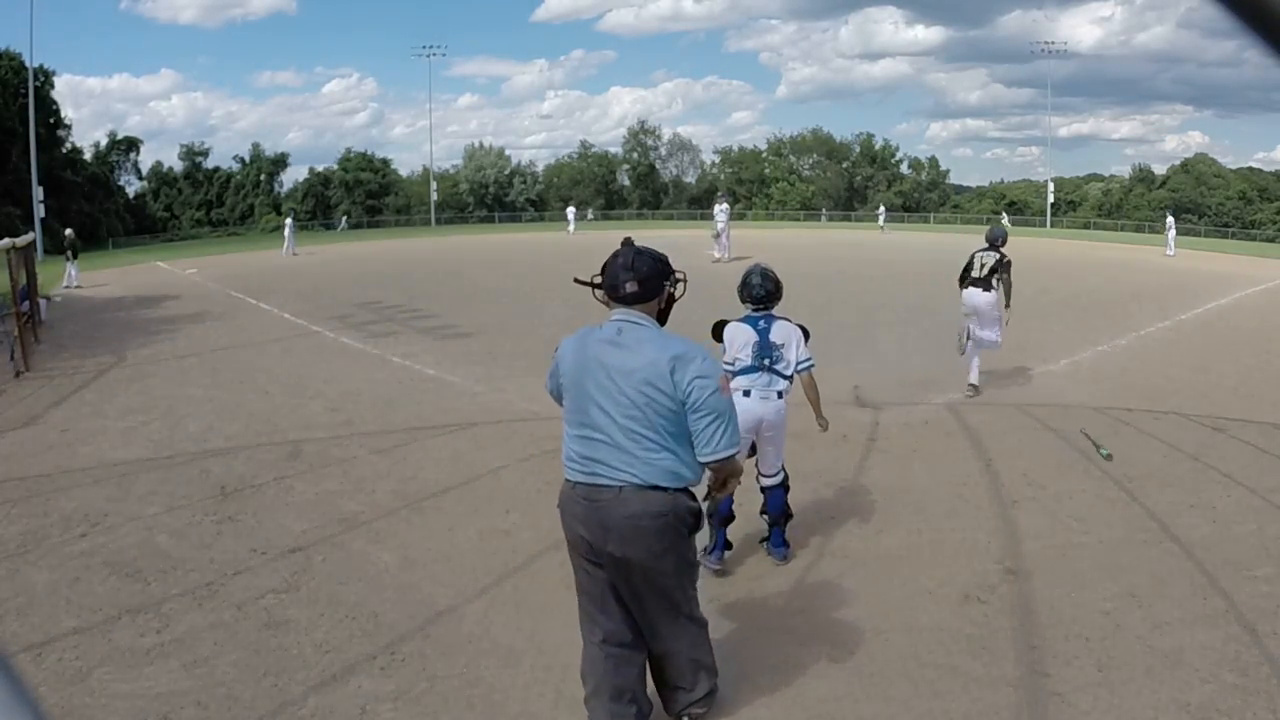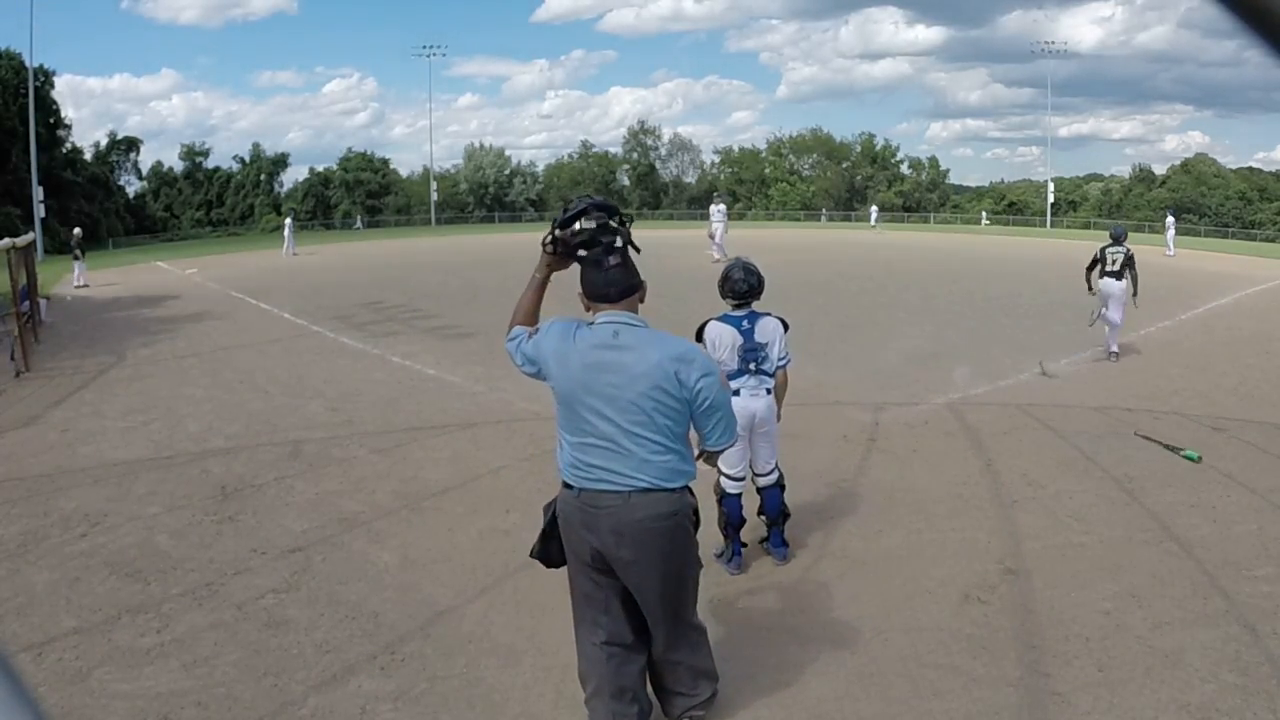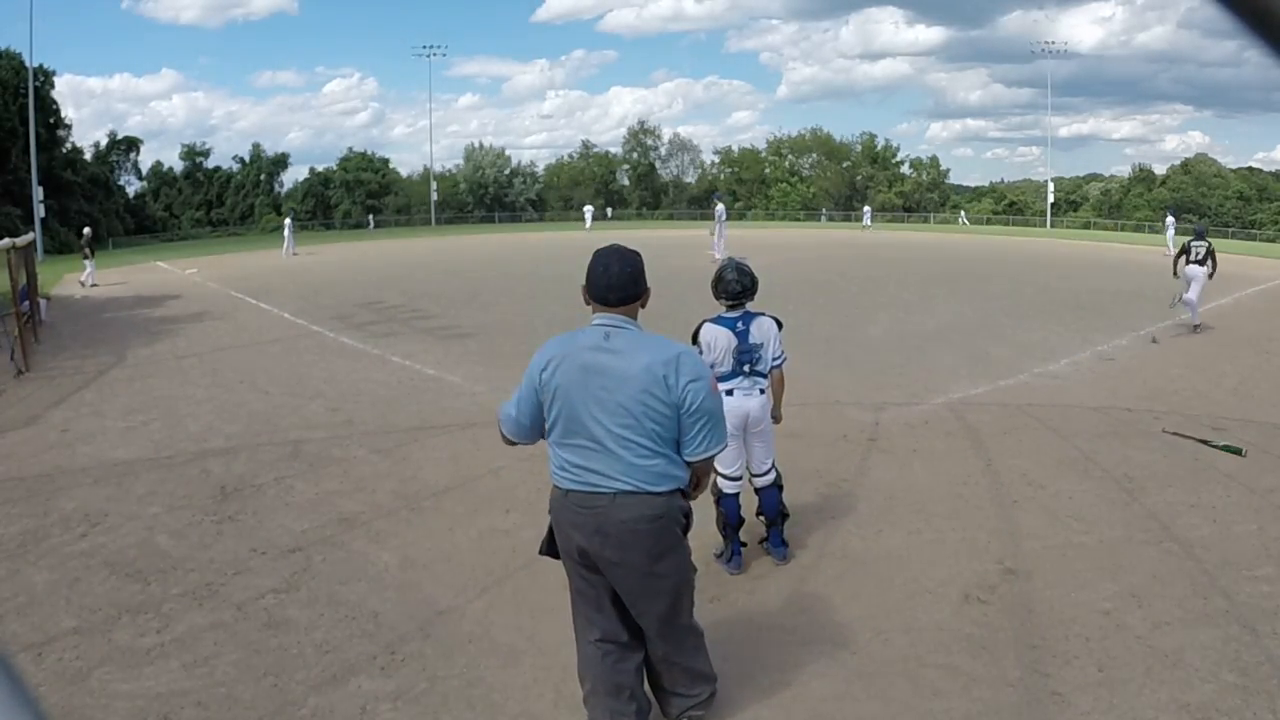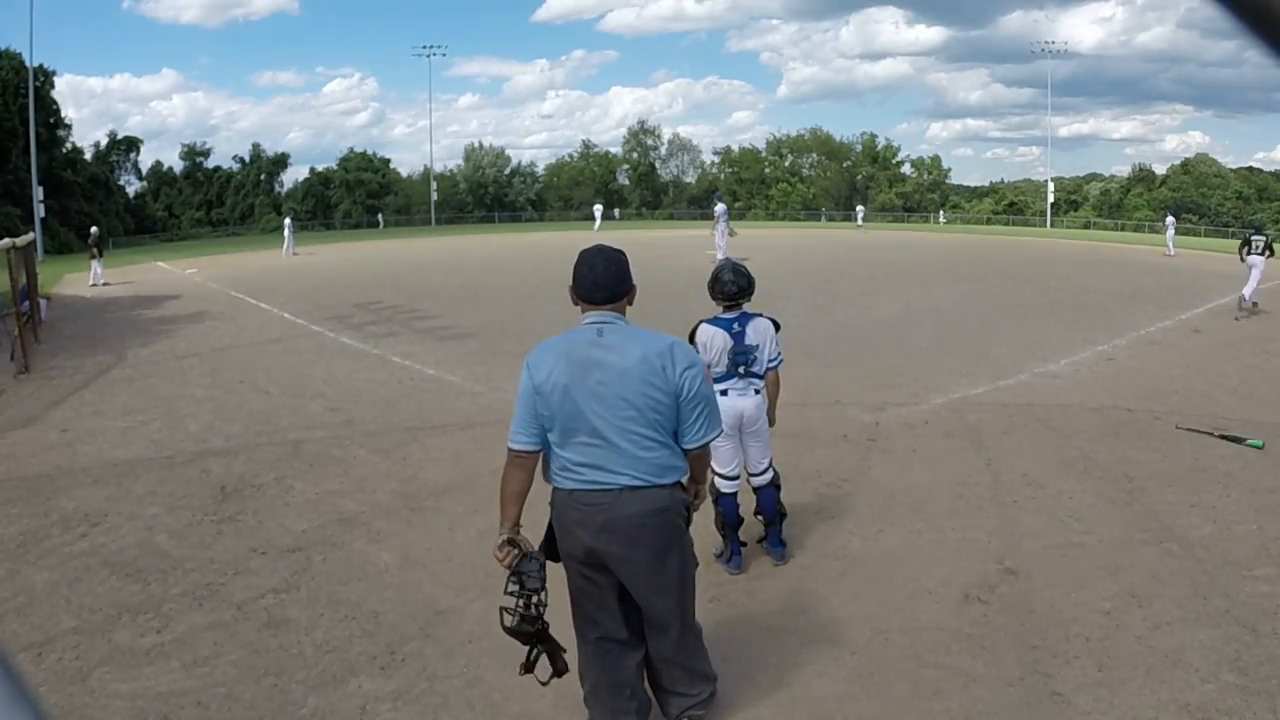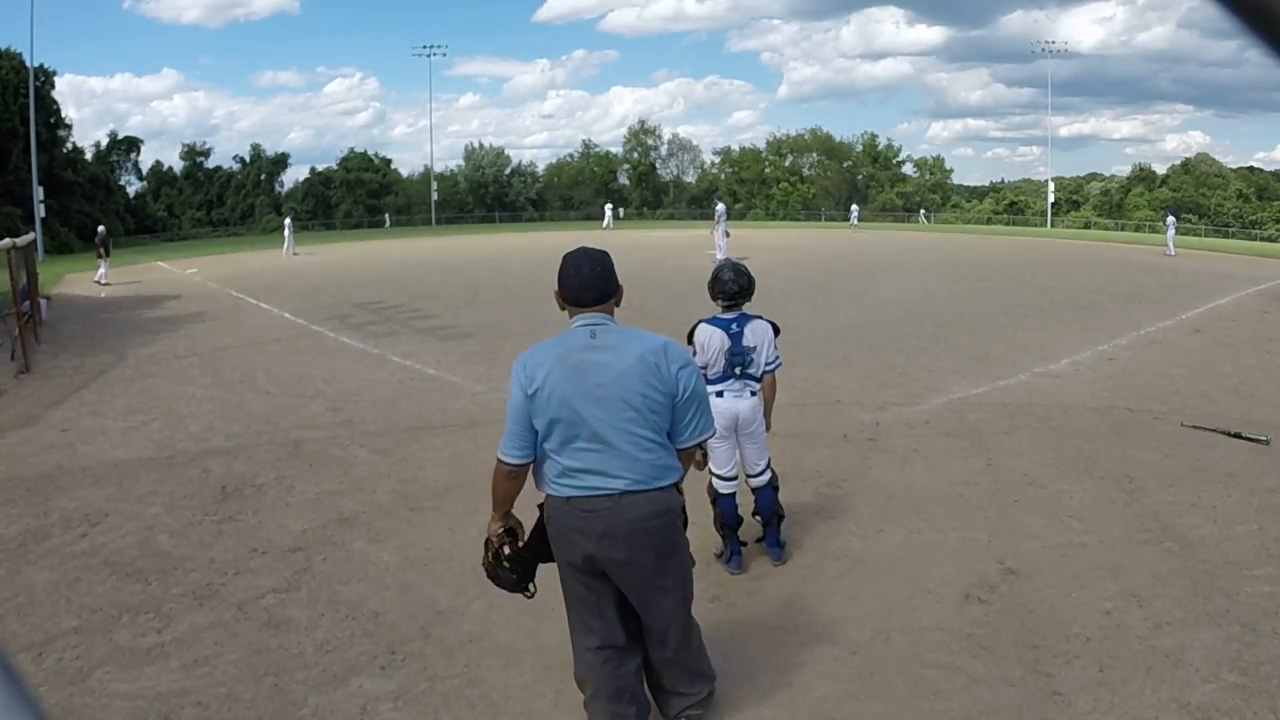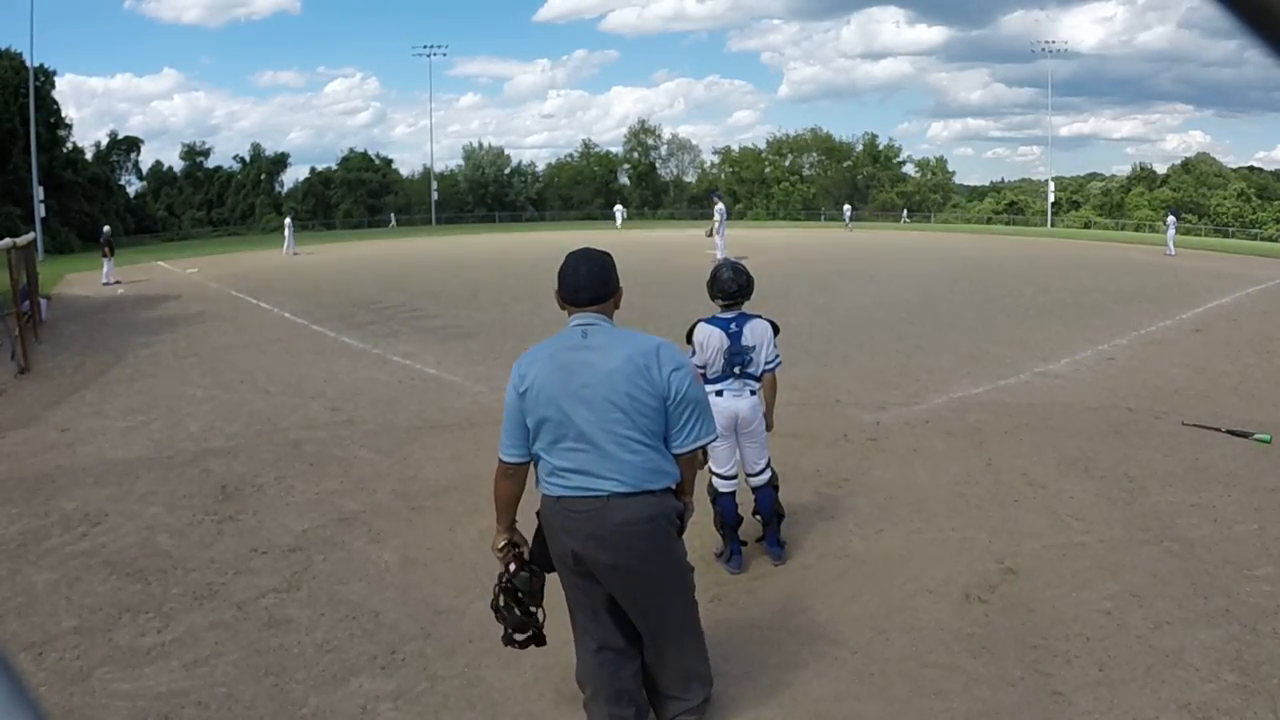
dt=0.5s
person 1, frame 1
left shoulder: (573, 347)
right shoulder: (688, 358)
right elbow: (721, 459)
right wrist: (729, 475)
left hip: (583, 506)
right hip: (653, 511)
left knee: (606, 629)
right knee: (672, 617)
person 1, frame 2
left shoulder: (559, 344)
right shoulder: (685, 356)
left elbow: (516, 337)
right elbow: (718, 443)
left wrist: (542, 273)
right wrist: (706, 453)
left hip: (582, 511)
right hip: (657, 512)
left knee: (604, 629)
right knee: (671, 616)
person 1, frame 3
left shoulder: (550, 356)
right shoulder: (679, 361)
left elbow: (513, 433)
right elbow: (702, 457)
right wrist: (694, 484)
left hip: (574, 512)
right hip: (647, 515)
left knee: (600, 627)
right knee: (666, 615)
person 1, frame 4
left shoulder: (542, 359)
right shoulder: (673, 354)
left elbow: (522, 455)
right elbow: (695, 445)
left wrist: (508, 526)
right wrist: (696, 485)
left hip: (575, 512)
right hip: (651, 509)
left knee: (601, 625)
right knee: (667, 612)
person 1, frame 5
left shoulder: (532, 365)
right shoulder: (667, 354)
left elbow: (513, 464)
right elbow: (687, 445)
left wrist: (500, 517)
left hip: (571, 518)
right hip: (649, 512)
left knee: (597, 630)
right knee: (667, 616)
person 1, frame 6
left shoulder: (529, 365)
right shoulder: (661, 356)
left elbow: (512, 463)
right elbow: (687, 450)
left wrist: (505, 527)
right wrist: (683, 495)
left hip: (565, 519)
right hip: (641, 515)
left knee: (598, 631)
right knee: (666, 617)
person 2, frame 1
left shoulder: (733, 329)
right shoulder: (791, 330)
left elbow: (726, 379)
right elbow: (806, 377)
right wrist: (818, 414)
left hip: (741, 405)
right hip: (775, 407)
right knee: (773, 475)
left ankle: (717, 547)
right ankle: (777, 543)
person 2, frame 2
left shoulder: (715, 329)
right shoulder: (773, 325)
right elbow: (781, 375)
right wrist: (777, 406)
left hip: (731, 405)
right hip: (764, 403)
left knee: (731, 480)
right knee: (768, 473)
left ankle: (733, 552)
right ankle: (777, 543)
person 2, frame 3
left shoulder: (709, 331)
right shoulder: (767, 325)
right elbow: (777, 373)
right wrist: (777, 407)
left hip: (725, 405)
right hip: (759, 403)
left knee: (728, 480)
right knee: (765, 473)
left ankle: (732, 552)
right ankle: (777, 543)
person 2, frame 4
left shoulder: (706, 331)
right shoulder: (764, 326)
right elbow: (772, 374)
right wrist: (772, 409)
left hip: (720, 406)
right hip: (754, 403)
left knee: (726, 479)
right knee: (763, 473)
left ankle: (732, 551)
right ankle: (776, 543)
person 2, frame 5
left shoulder: (704, 331)
right shoulder: (762, 328)
right elbow: (768, 378)
right wrist: (767, 414)
left hip: (716, 407)
right hip: (750, 405)
left knee: (723, 480)
right knee: (761, 474)
left ankle: (732, 551)
right ankle: (773, 543)
person 2, frame 6
left shoulder: (703, 330)
right shoulder: (762, 327)
left elbow: (697, 379)
right elbow: (769, 376)
right wrist: (769, 412)
left hip: (716, 406)
right hip: (750, 404)
left knee: (723, 478)
right knee: (761, 473)
left ankle: (732, 551)
right ankle: (774, 543)
